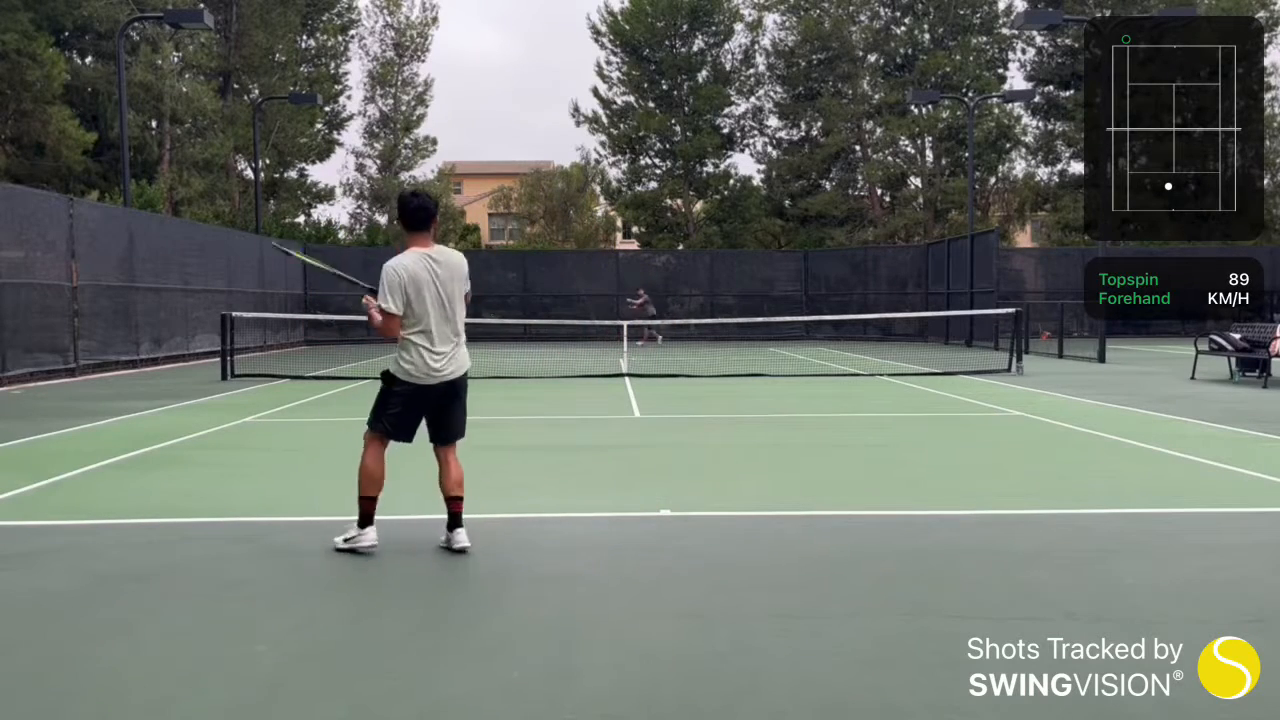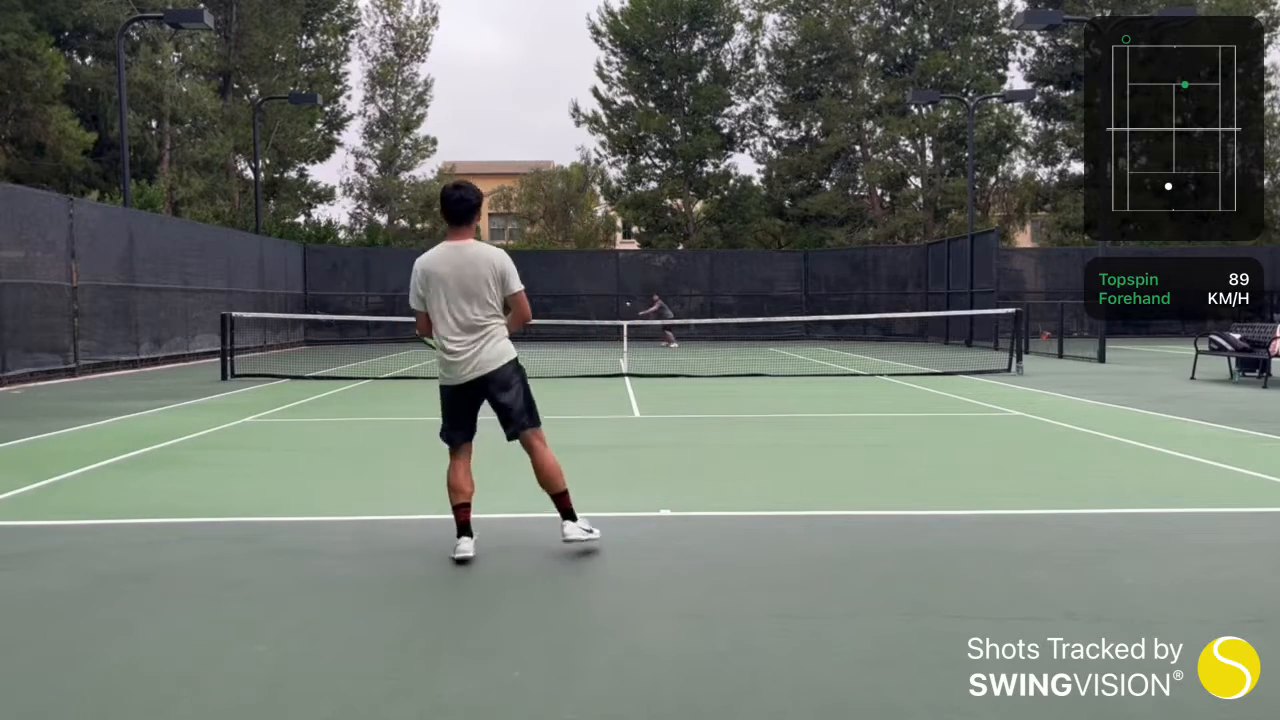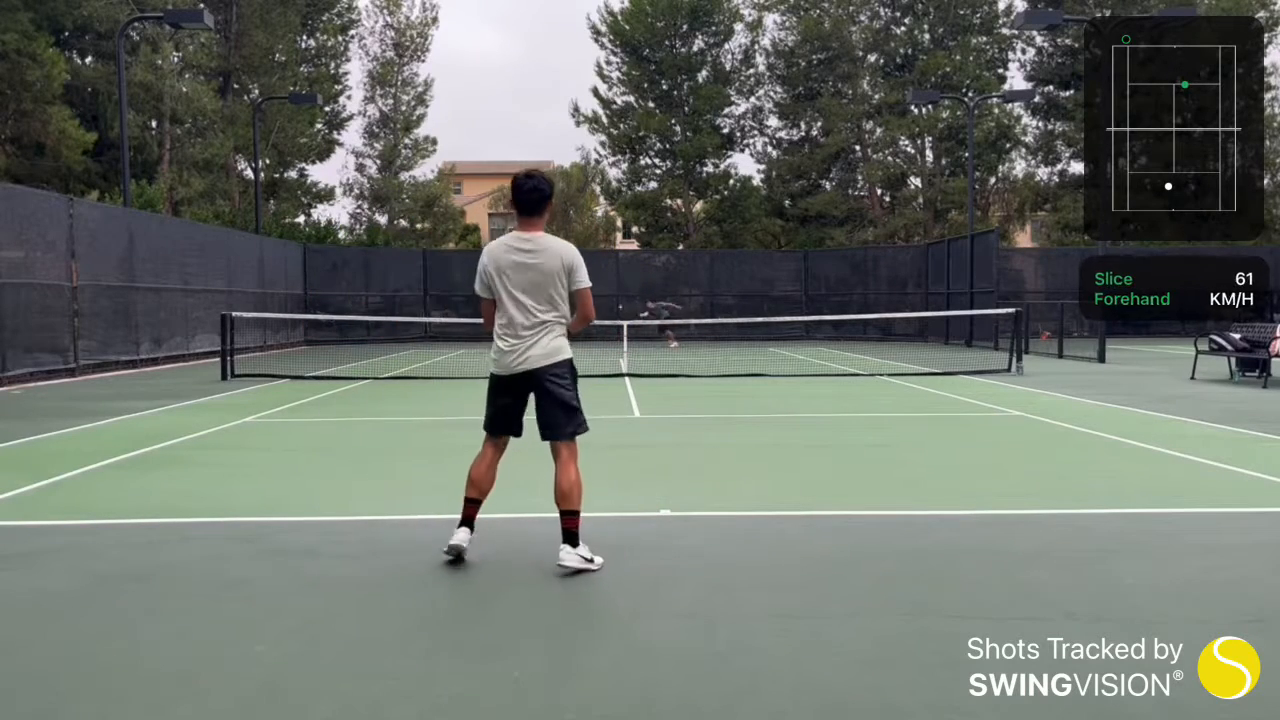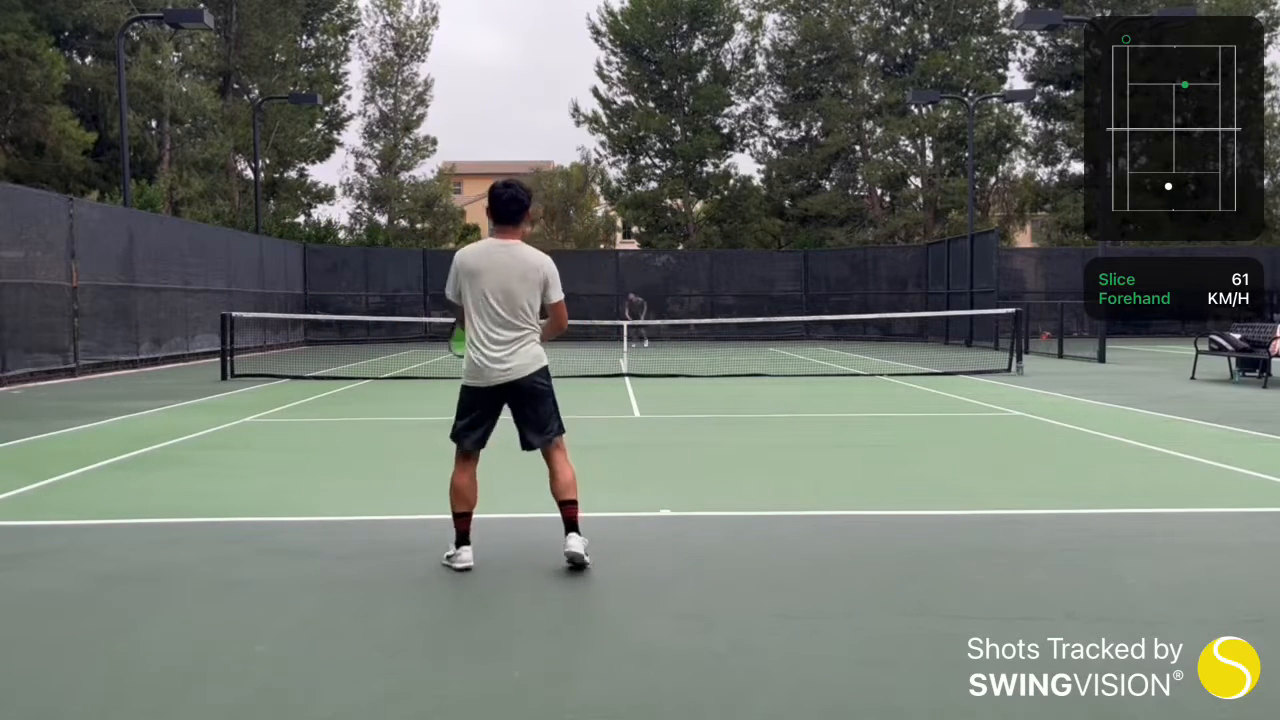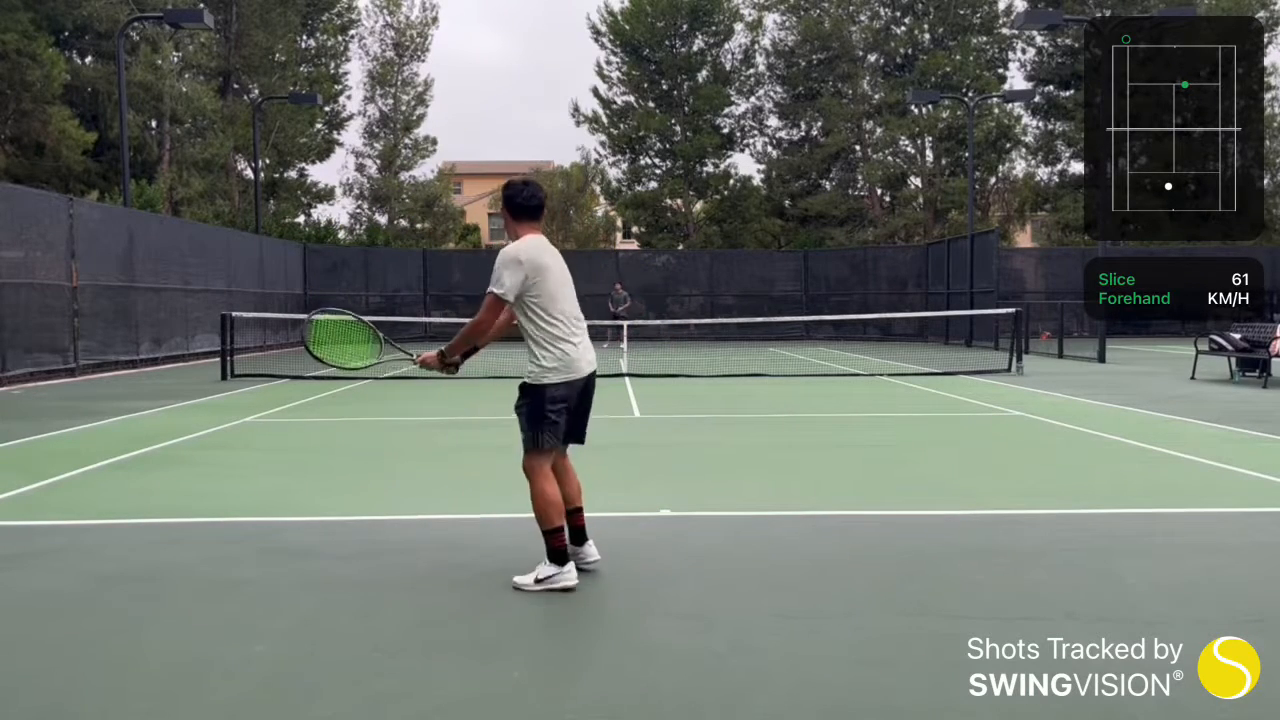
dt=0.5s
person 1, frame 1
left shoulder: (395, 268)
right shoulder: (458, 261)
left elbow: (391, 331)
left wrist: (373, 314)
left hip: (412, 375)
right hip: (454, 372)
left knee: (374, 444)
right knee: (447, 452)
left ankle: (365, 528)
right ankle: (457, 529)
person 1, frame 2
left shoulder: (423, 265)
right shoulder: (495, 258)
left elbow: (424, 328)
right elbow: (522, 316)
left hip: (455, 373)
right hip: (499, 364)
left knee: (459, 455)
right knee: (535, 442)
left ankle: (463, 538)
right ankle: (570, 520)
person 1, frame 3
left shoulder: (491, 253)
right shoulder: (566, 252)
left elbow: (488, 315)
right elbow: (587, 314)
left hip: (506, 363)
right hip: (553, 361)
left knee: (492, 447)
right knee: (566, 452)
left ankle: (463, 531)
right ankle: (571, 546)
person 1, frame 4
left shoulder: (464, 257)
right shoulder: (542, 263)
left elbow: (463, 317)
right elbow: (559, 324)
left hip: (479, 374)
right hip: (530, 370)
left knee: (465, 458)
right knee: (556, 452)
left ankle: (462, 547)
right ankle: (573, 535)
person 1, frame 5
left shoulder: (515, 254)
right shoulder: (548, 252)
left elbow: (485, 320)
right elbow: (508, 319)
left wrist: (444, 355)
right wrist: (462, 353)
left hip: (553, 373)
right hip: (580, 367)
left knee: (537, 465)
right knee: (556, 457)
left ankle: (559, 566)
right ankle: (581, 545)
